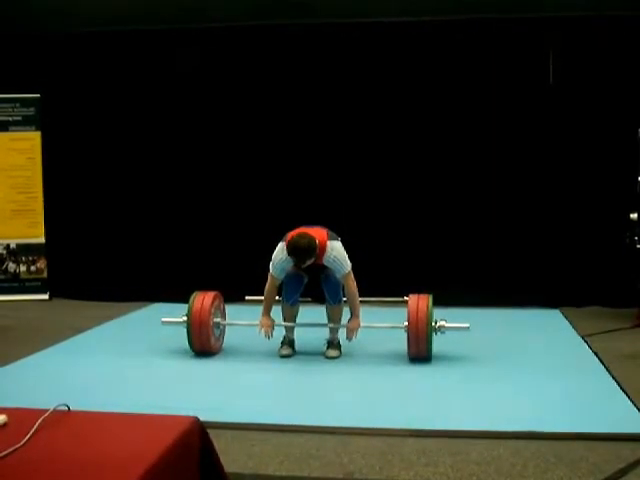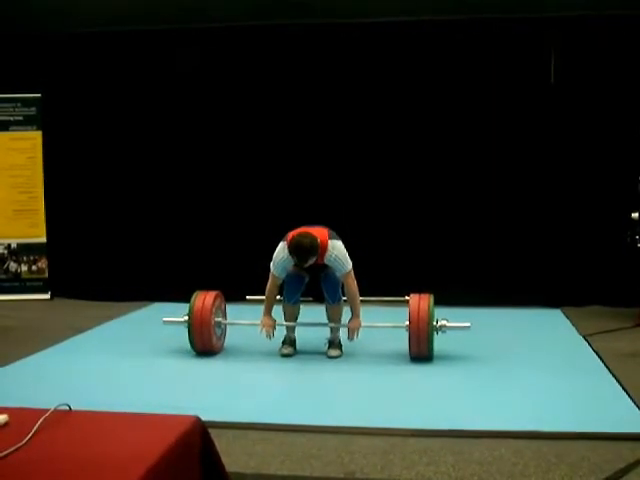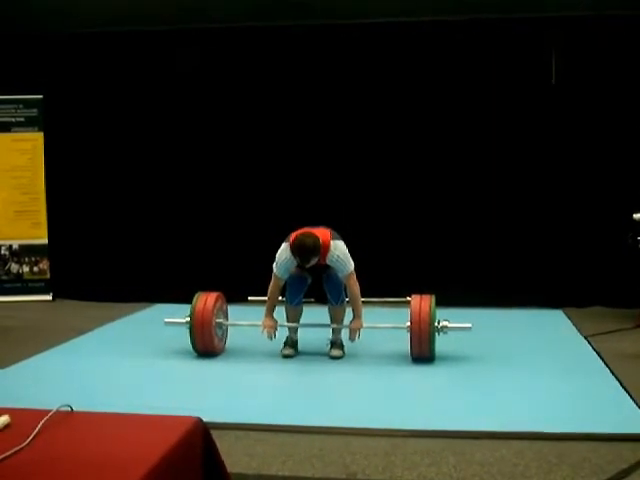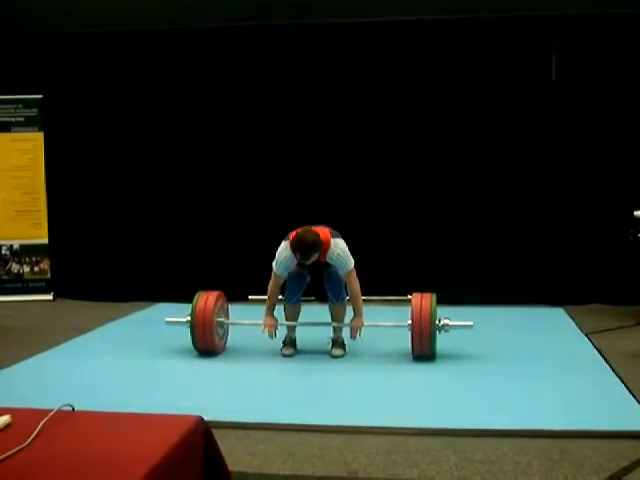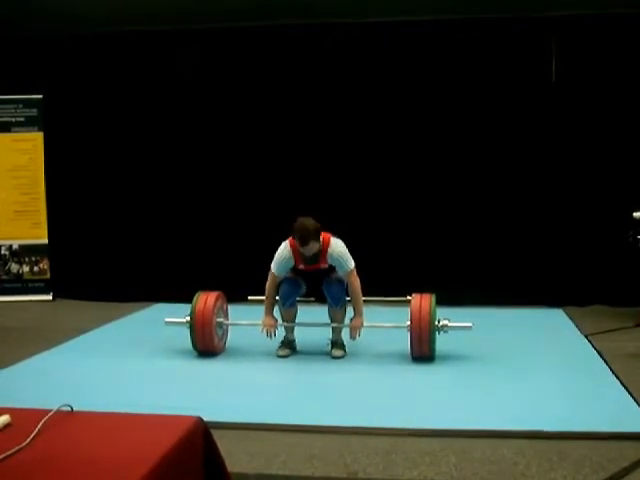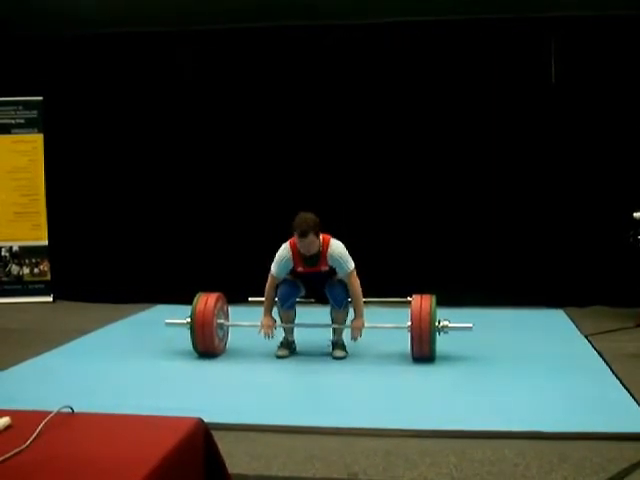
dt=0.3s
person 1, frame 1
left shoulder: (334, 250)
right shoulder: (281, 252)
left elbow: (349, 282)
right elbow: (272, 284)
left wrist: (355, 317)
right wrist: (265, 315)
left hip: (327, 266)
left knee: (334, 292)
right knee: (289, 291)
left ankle: (334, 339)
right ankle: (288, 338)
person 1, frame 2
left shoulder: (334, 249)
right shoulder: (283, 252)
left elbow: (349, 281)
right elbow: (273, 284)
left wrist: (356, 317)
right wrist: (267, 315)
left hip: (328, 265)
left knee: (333, 292)
right knee: (290, 291)
left ankle: (334, 338)
right ankle: (289, 337)
person 1, frame 3
left shoulder: (336, 249)
right shoulder: (285, 252)
left elbow: (351, 282)
right elbow: (276, 284)
left wrist: (358, 318)
right wrist: (268, 316)
left hip: (330, 266)
left knee: (336, 293)
right knee: (293, 293)
left ankle: (337, 339)
right ankle: (292, 338)
person 1, frame 4
left shoulder: (336, 247)
right shoulder: (286, 250)
left elbow: (351, 280)
right elbow: (275, 282)
left wrist: (358, 316)
right wrist: (269, 315)
left hip: (330, 264)
right hip: (299, 267)
left knee: (336, 291)
right knee: (291, 290)
left ankle: (337, 337)
right ankle: (290, 337)
person 1, frame 5
left shoulder: (335, 248)
right shoulder: (285, 250)
left elbow: (352, 279)
right elbow: (272, 281)
left wrist: (358, 316)
right wrist: (268, 315)
left hip: (329, 274)
right hip: (299, 274)
left knee: (337, 294)
right knee: (285, 293)
left ankle: (337, 339)
right ankle: (289, 338)
person 1, frame 6
left shoulder: (335, 249)
right shoulder: (286, 252)
left elbow: (353, 281)
right elbow: (272, 282)
left wrist: (359, 317)
right wrist: (267, 315)
left hip: (329, 280)
right hip: (299, 280)
left knee: (340, 296)
right knee: (283, 294)
left ankle: (338, 340)
right ankle: (288, 339)
